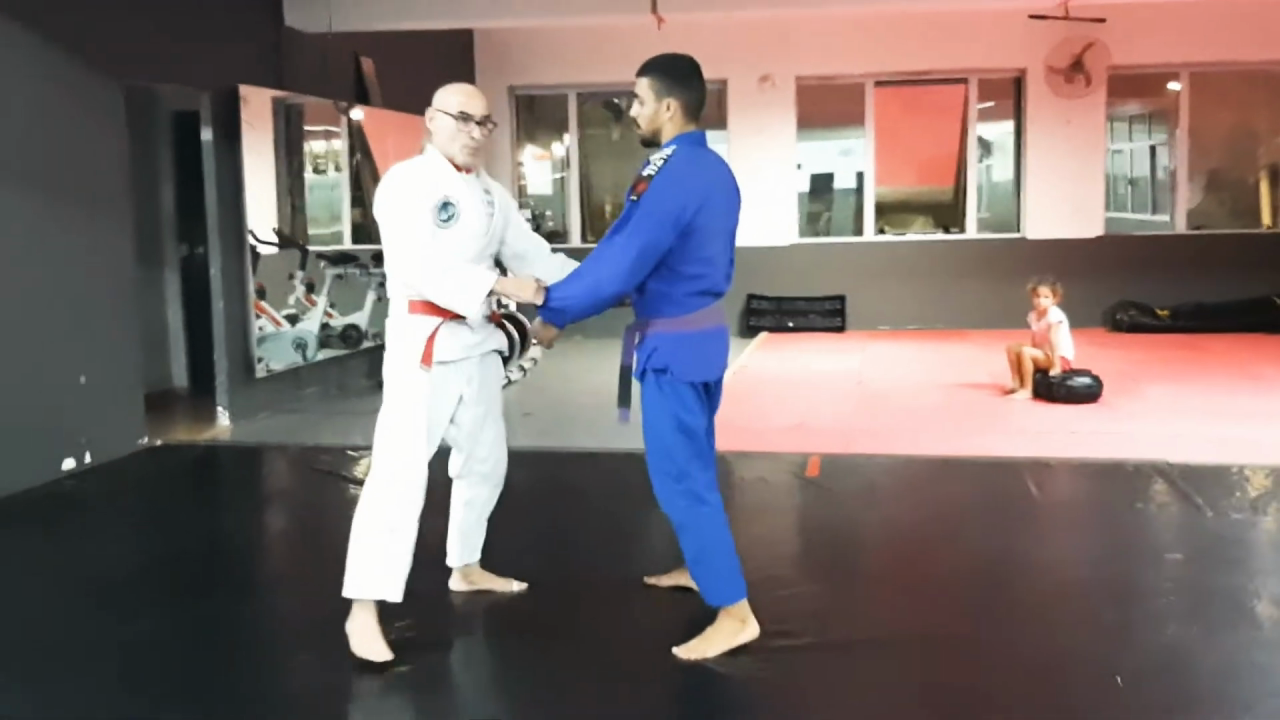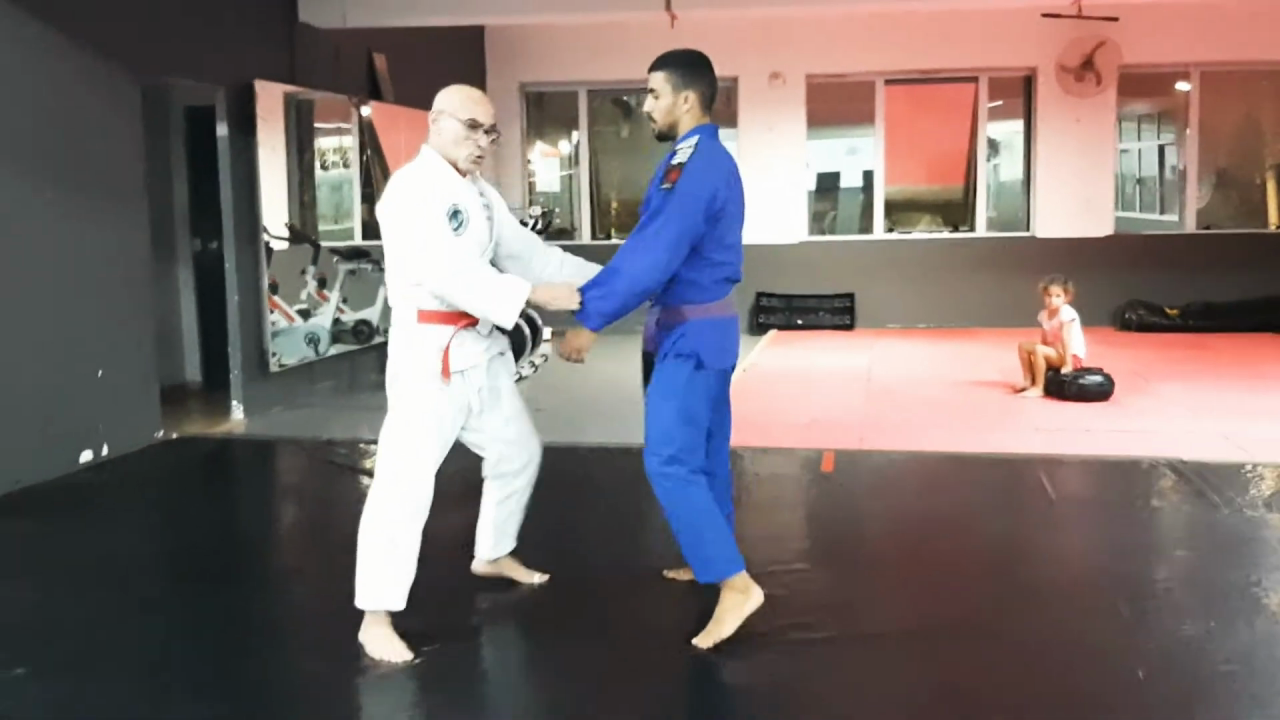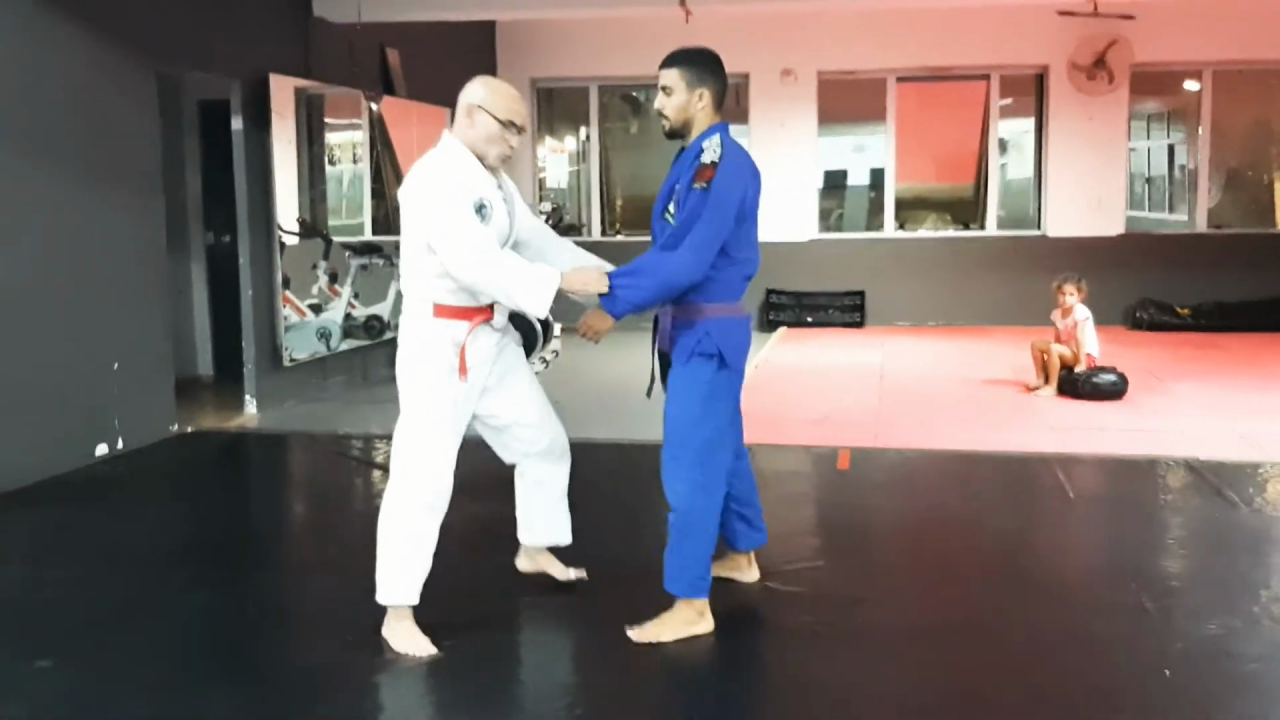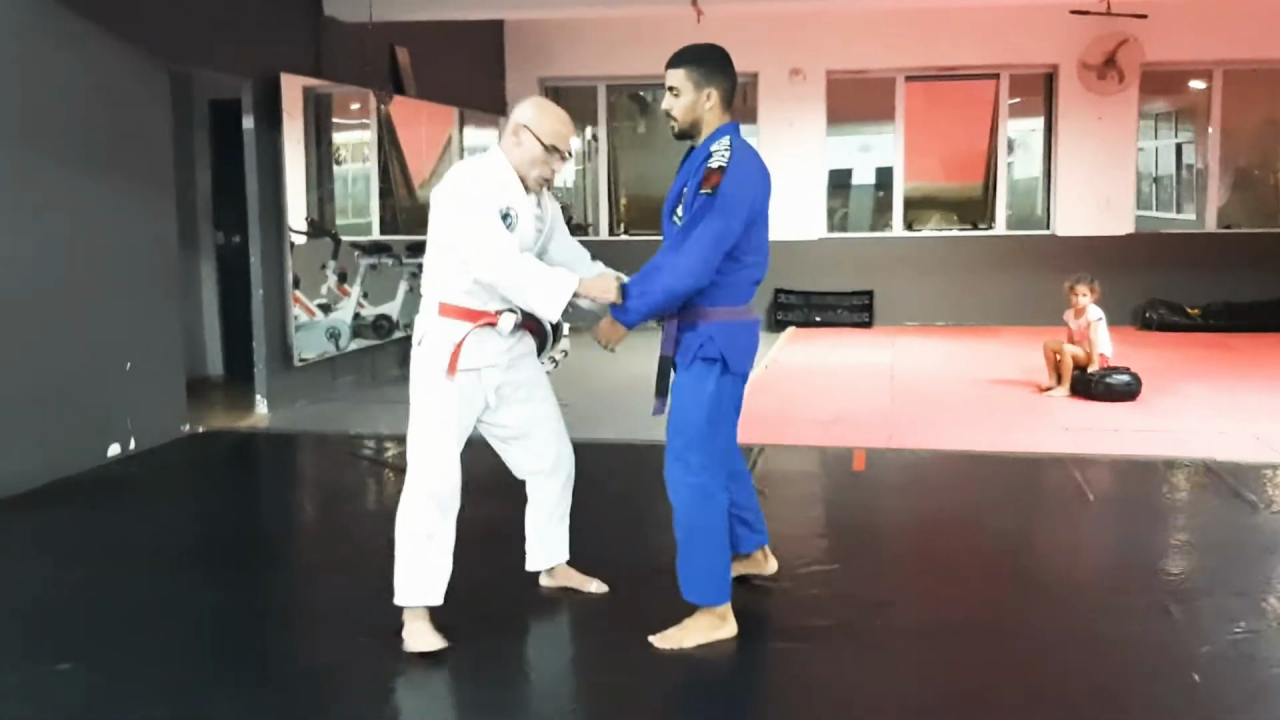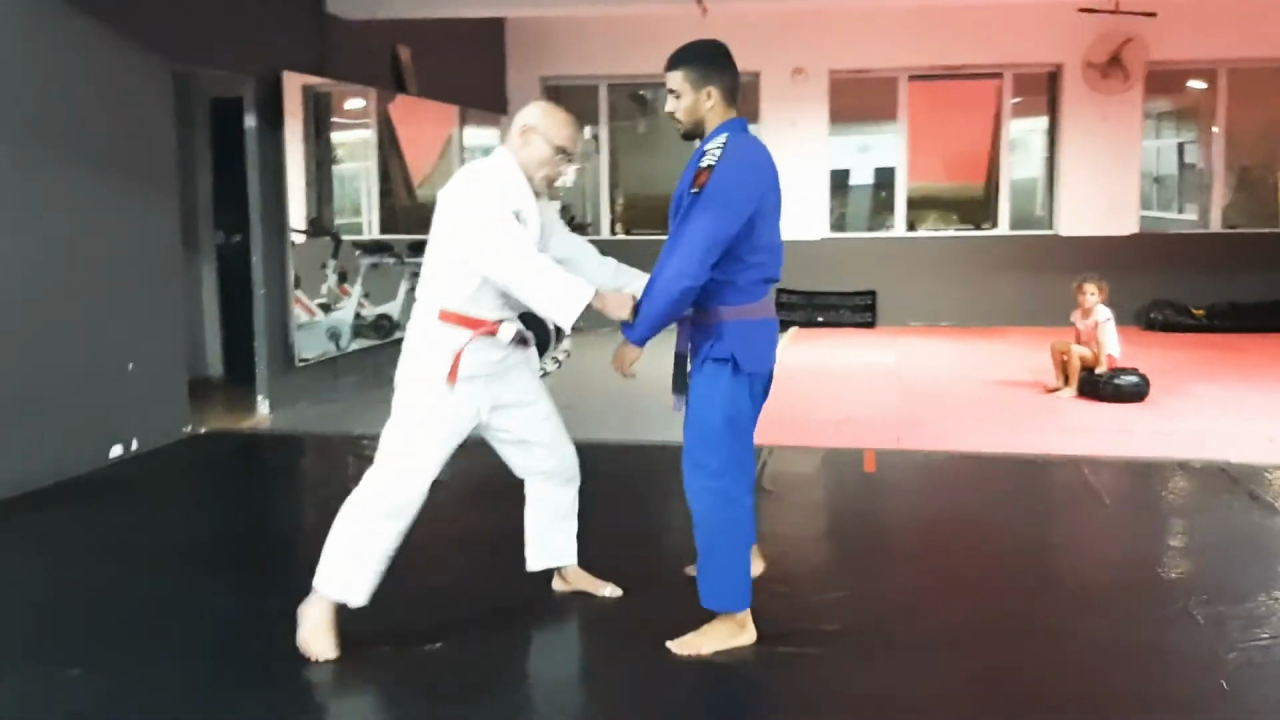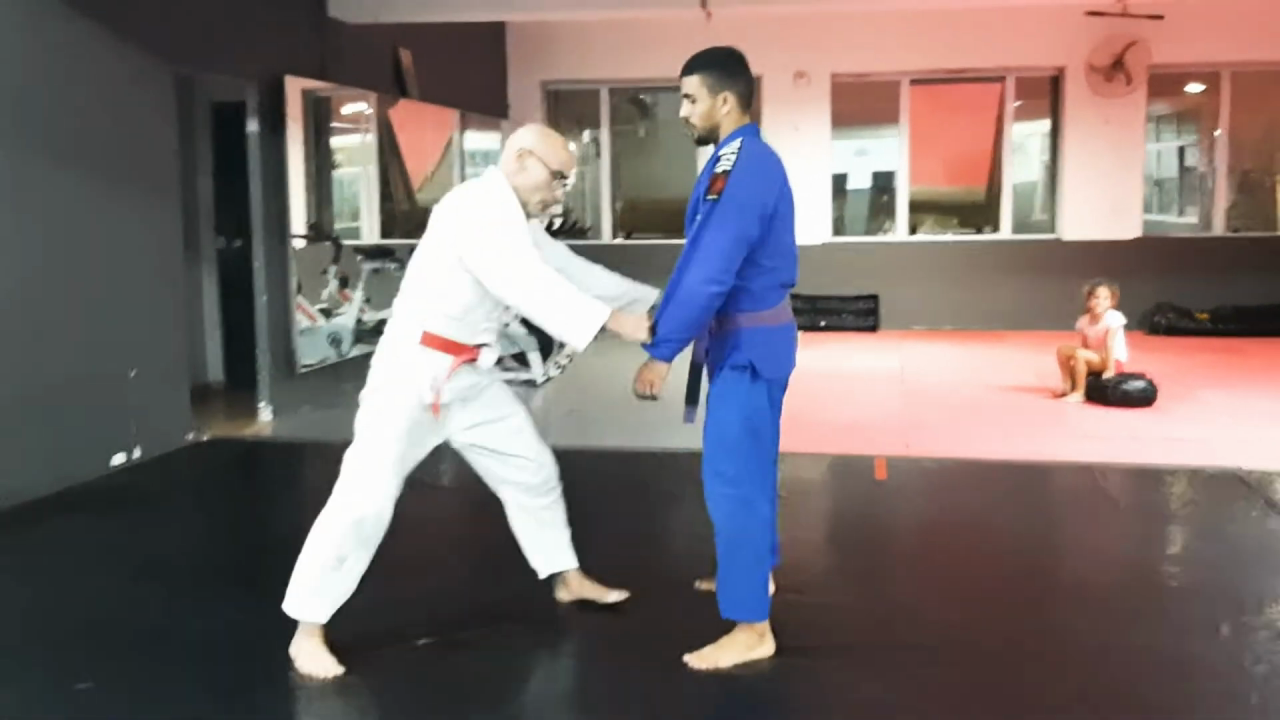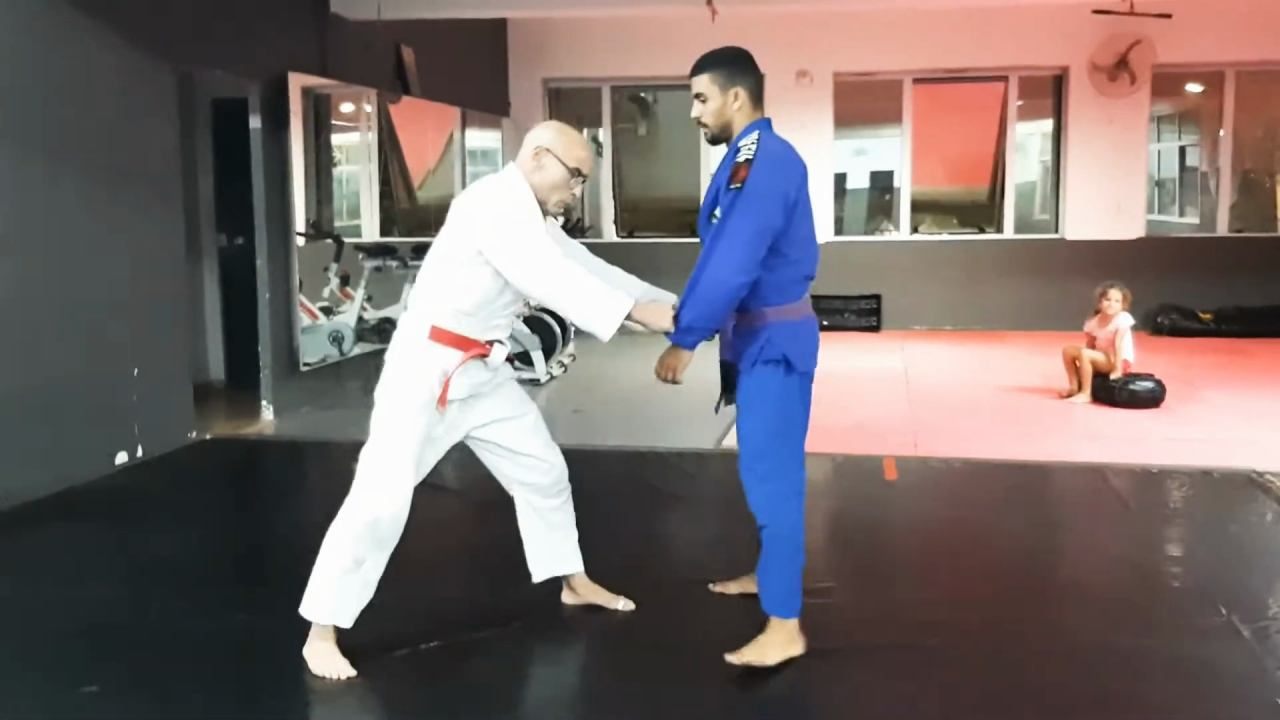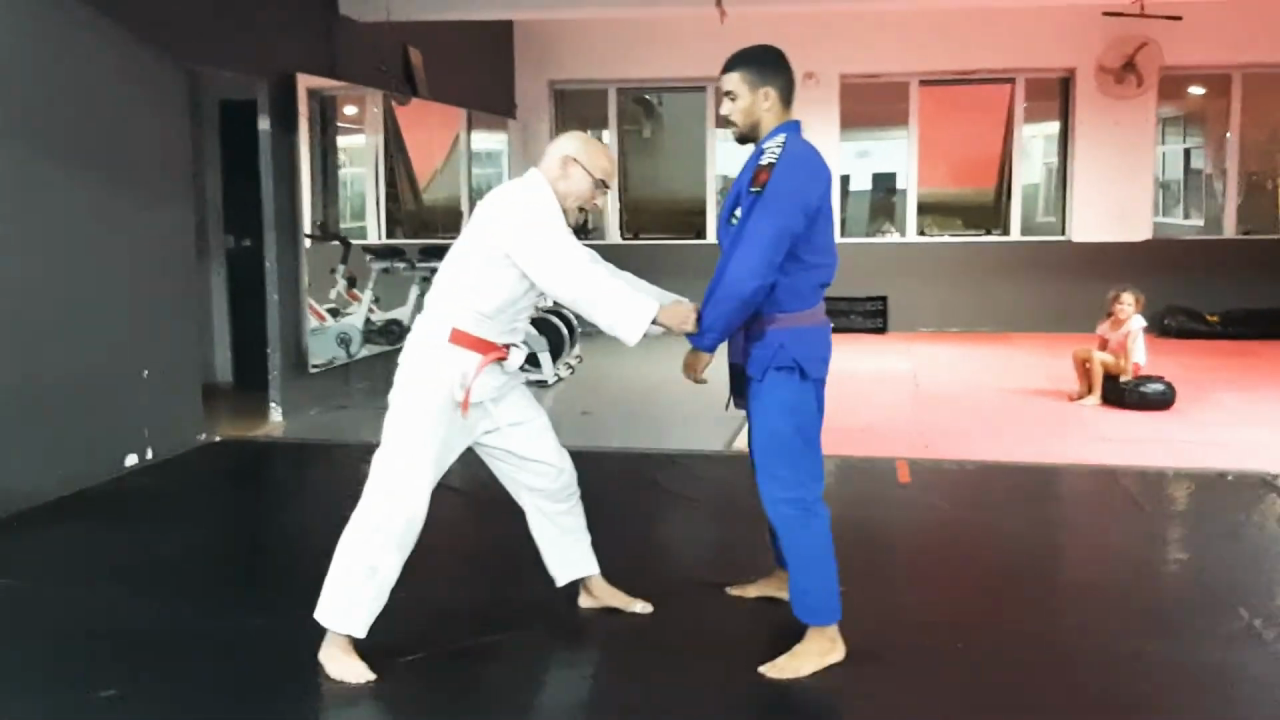
dt=0.2s
person 1, frame 1
left shoulder: (666, 177)
right shoulder: (716, 170)
left elbow: (615, 264)
left wrist: (552, 312)
right wrist: (631, 291)
left hip: (673, 343)
right hip: (703, 333)
left knee: (682, 478)
right knee: (691, 466)
left ankle: (734, 612)
right ankle: (702, 567)
person 1, frame 2
left shoulder: (691, 165)
right shoulder: (712, 160)
left elbow: (651, 257)
left wrist: (588, 319)
right wrist: (595, 294)
left hip: (690, 333)
right hip: (705, 325)
left knee: (670, 462)
right knee: (706, 453)
left ankle: (735, 584)
right ankle: (716, 561)
person 1, frame 3
left shoulder: (719, 163)
right shoulder: (698, 159)
left elbow: (685, 259)
right elbow: (672, 248)
left wrist: (612, 304)
right wrist: (613, 283)
left hip: (706, 332)
right hip: (700, 327)
left knee: (690, 468)
right knee: (719, 447)
left ankle: (691, 605)
right ankle: (742, 554)
person 1, frame 4
left shoulder: (729, 165)
right shoulder: (705, 158)
left elbow: (690, 265)
right elbow: (680, 253)
left wrist: (623, 314)
right wrist: (626, 293)
left hip: (713, 335)
right hip: (702, 331)
left knee: (692, 469)
right knee: (715, 454)
left ankle: (713, 611)
right ankle: (754, 552)
person 1, frame 5
left shoulder: (725, 164)
right shoulder: (740, 153)
left elbow: (686, 265)
left wrist: (634, 334)
right wrist: (643, 308)
left hip: (729, 335)
right hip: (736, 327)
left knee: (712, 470)
right knee: (727, 455)
left ankle: (733, 618)
right ankle: (740, 551)
person 1, frame 6
left shoulder: (739, 169)
right shoulder: (749, 159)
left elbow: (709, 272)
right elbow: (703, 262)
left wrist: (659, 352)
right wrist: (664, 329)
left hip: (747, 340)
right hip: (754, 333)
left knee: (733, 480)
right knee: (749, 468)
left ankle: (752, 628)
right ankle: (754, 572)
person 1, frame 7
left shoulder: (761, 160)
right shoulder: (755, 157)
left elbow: (732, 264)
right elbow: (724, 257)
left wrist: (682, 339)
right wrist: (686, 324)
left hip: (773, 337)
right hip: (762, 332)
left knee: (771, 473)
right knee: (767, 466)
left ankle: (783, 625)
right ankle: (773, 573)
person 1, frame 8
left shoulder: (785, 163)
right shoulder: (781, 159)
left elbow: (749, 270)
left wrist: (703, 340)
right wrist: (713, 330)
left hip: (786, 343)
right hip: (774, 339)
left knee: (790, 483)
right knee: (776, 471)
left ankle: (823, 633)
right ankle: (789, 575)
person 2, frame 1
left shoulder: (493, 194)
right shoulder: (406, 181)
left elbow: (535, 257)
right elbow: (420, 266)
right wrist: (497, 284)
left hip: (477, 343)
right hip: (422, 345)
left knee: (484, 462)
right knee: (401, 472)
left ankle: (465, 566)
right ankle: (365, 609)
person 2, frame 2
left shoulder: (481, 195)
right shoulder: (411, 187)
left elbow: (529, 251)
right elbow: (446, 274)
right wrist: (533, 293)
left hip: (480, 348)
right hip: (427, 353)
left knee: (516, 454)
right knee: (407, 480)
left ankle: (492, 554)
right ankle: (376, 617)
person 2, frame 3
left shoulder: (494, 184)
right shoulder: (433, 179)
left elbow: (539, 242)
right elbow: (475, 262)
left wrist: (616, 278)
right wrist: (562, 282)
left hip: (490, 339)
right hip: (438, 344)
left knee: (542, 439)
right knee: (425, 476)
left ankle: (534, 548)
right ankle: (398, 613)
person 2, frame 4
left shoulder: (539, 203)
right shoulder: (467, 184)
left elbow: (574, 261)
right elbow: (495, 264)
right wrist: (579, 289)
left hip: (509, 348)
right hip: (451, 349)
left knee: (551, 458)
right knee: (434, 477)
left ankle: (552, 566)
right ankle: (417, 612)
person 2, frame 5
left shoulder: (534, 206)
right shoulder: (475, 188)
left elbow: (582, 259)
right elbow: (512, 267)
right wrist: (593, 298)
left hip: (503, 355)
right hip: (444, 354)
left knee: (554, 460)
right knee: (402, 477)
left ankle: (564, 569)
right ankle: (322, 604)
person 2, frame 6
left shoulder: (511, 221)
right shoulder: (473, 208)
left elbow: (560, 275)
right elbow: (526, 287)
left wrist: (654, 305)
right wrist: (610, 319)
left hip: (470, 375)
right hip: (415, 370)
left knee: (532, 468)
right knee: (365, 496)
left ankle: (567, 578)
right ankle: (309, 629)
person 2, frame 7
left shoulder: (524, 217)
right shoulder: (493, 203)
left elbow: (578, 270)
right elbow: (549, 280)
left wrist: (667, 303)
right wrist: (637, 312)
left hip: (483, 370)
right hip: (427, 365)
left knee: (542, 470)
right knee: (382, 496)
left ankle: (574, 582)
right ankle: (322, 631)
person 2, frame 8
left shoulder: (544, 220)
right shoulder: (518, 206)
left elbow: (598, 275)
right elbow: (574, 284)
left wrist: (684, 307)
right wrist: (661, 314)
left hip: (493, 373)
right hip: (441, 367)
left knee: (550, 474)
right knee: (398, 498)
left ankle: (590, 584)
right ankle: (338, 636)
